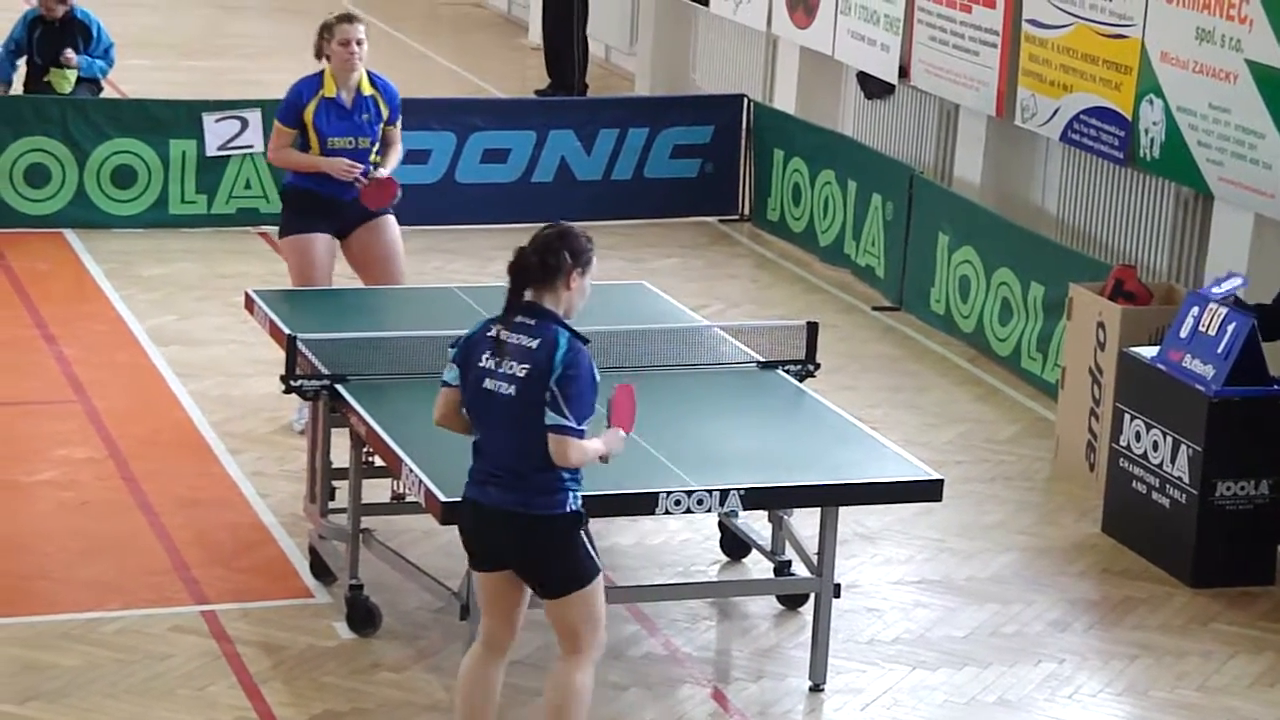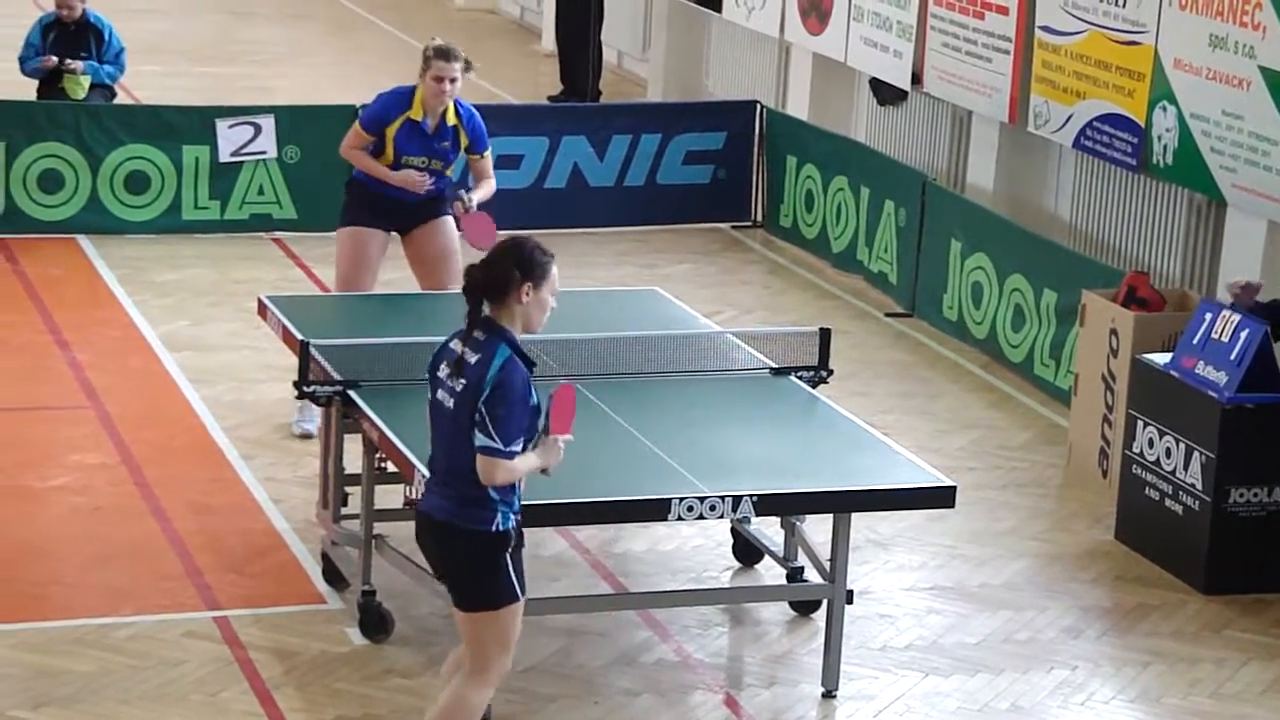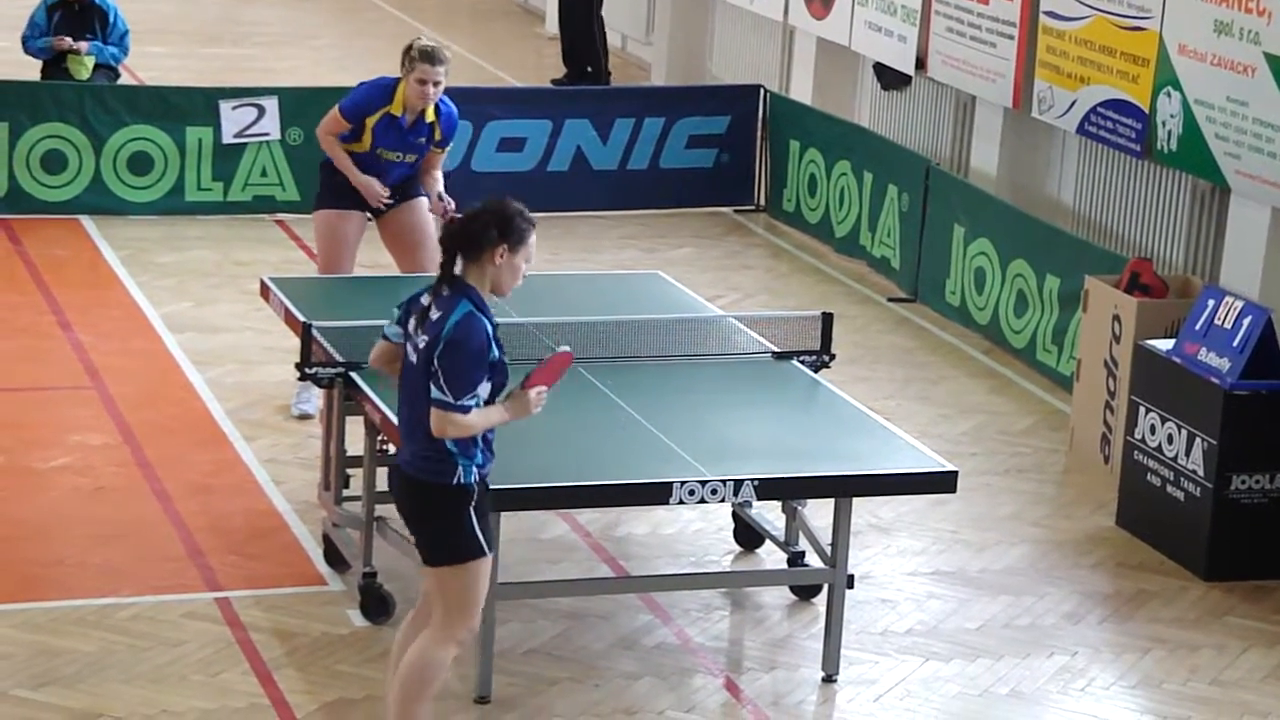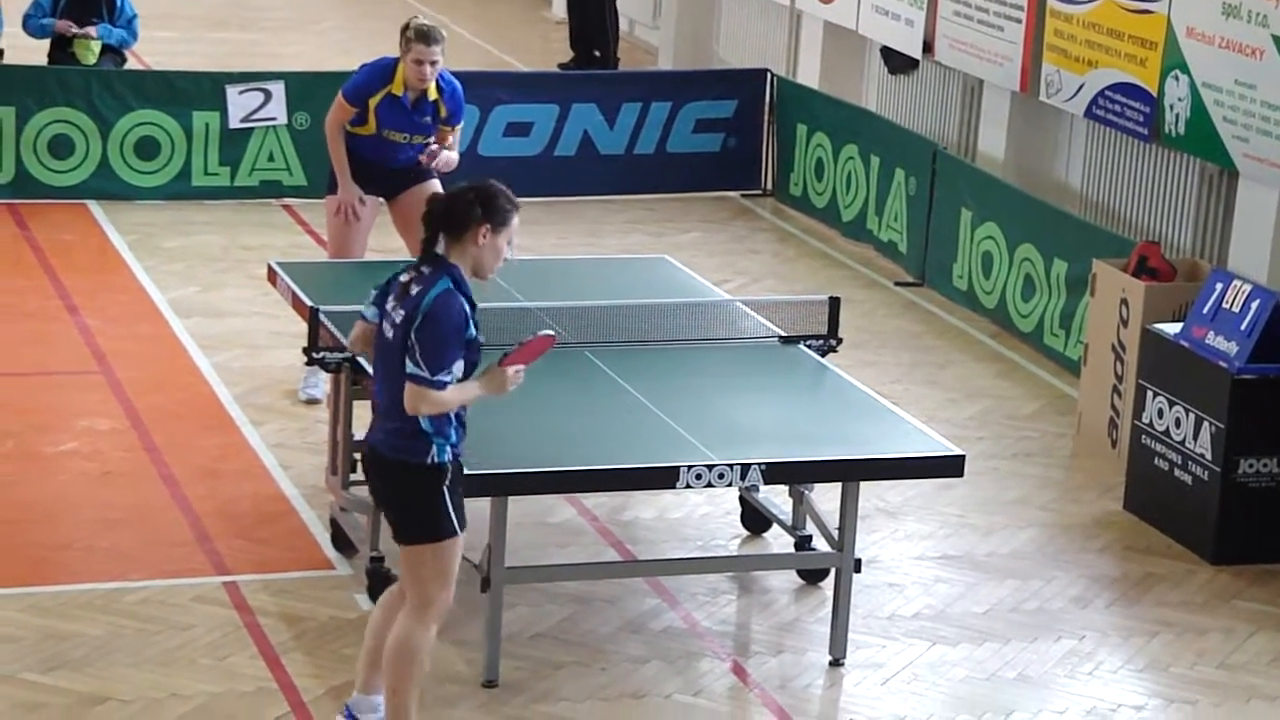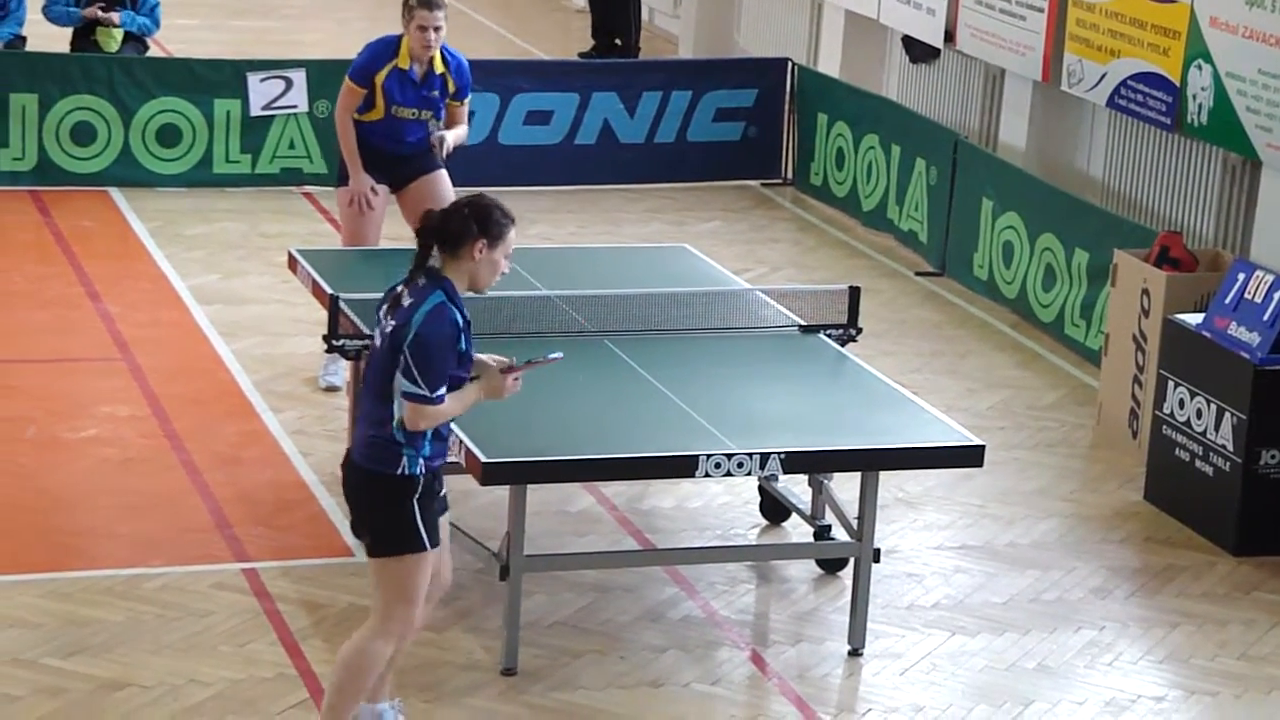
dt=0.5s
person 1, frame 1
left shoulder: (479, 337)
right shoulder: (568, 354)
left elbow: (445, 415)
right elbow: (565, 453)
right wrist: (606, 443)
left hip: (483, 510)
right hip: (547, 521)
left knee: (493, 642)
right knee: (582, 650)
person 1, frame 2
left shoulder: (454, 348)
right shoulder: (509, 374)
right elbow: (493, 473)
right wrist: (541, 457)
left hip: (437, 520)
right hip: (480, 533)
left knee: (477, 652)
right knee: (488, 668)
person 1, frame 3
left shoulder: (426, 301)
right shoulder: (471, 329)
left elbow: (382, 360)
right elbow: (447, 424)
right wrist: (509, 409)
left hip: (414, 476)
right hip: (449, 488)
left knee: (435, 608)
right knee: (456, 627)
person 1, frame 4
left shoulder: (408, 278)
right shoulder: (447, 304)
left elbow: (360, 339)
right elbow: (422, 401)
right wrist: (486, 384)
left hip: (391, 457)
right hip: (421, 468)
left knee: (414, 587)
right knee: (431, 602)
person 1, frame 5
left shoulder: (409, 291)
right shoulder: (439, 317)
right elbow: (420, 414)
left wrist: (468, 363)
right wrist: (482, 388)
left hip: (383, 468)
right hip: (397, 478)
left knee: (432, 586)
right knee: (396, 620)
person 2, frame 1
left shoulder: (384, 93)
right shoulder: (303, 93)
left elbow: (394, 146)
right elbow: (276, 153)
left wrist: (383, 172)
right wrist: (326, 164)
left hip: (365, 204)
right hip: (309, 206)
right ankle: (310, 398)
person 2, frame 2
left shoulder: (470, 122)
right shoulder: (391, 105)
left elbow: (487, 180)
right elbow: (349, 149)
left wrist: (473, 198)
right wrist: (393, 176)
left hip: (429, 205)
right hip: (371, 200)
right ankle: (310, 398)
person 2, frame 3
left shoulder: (446, 116)
right shoulder: (373, 95)
left elbow: (429, 171)
right elbow: (326, 134)
left wrist: (437, 195)
right wrist: (359, 180)
left hip: (401, 186)
right hip: (346, 183)
left knee: (430, 278)
right ankle: (309, 381)
person 2, frame 4
left shoulder: (450, 93)
right shoulder: (373, 76)
left elbow: (451, 153)
right elbow: (333, 125)
left wrist: (442, 158)
right wrist: (345, 184)
left hip: (413, 170)
right hip: (359, 167)
right ankle: (317, 364)
person 2, frame 5
left shoulder: (456, 68)
right shoulder: (377, 54)
left elbow: (460, 126)
right elbow: (343, 113)
left wrist: (448, 137)
right wrist: (356, 174)
left hip: (420, 159)
right hip: (368, 156)
right ankle: (336, 353)
